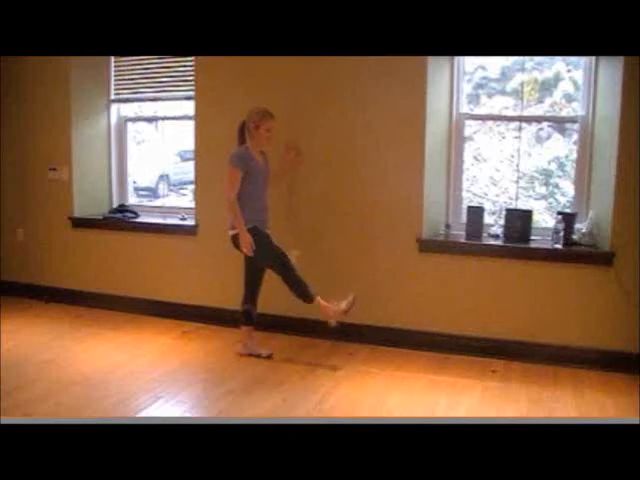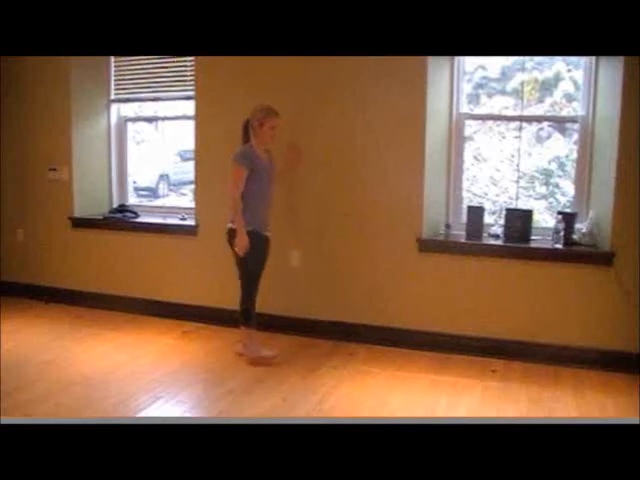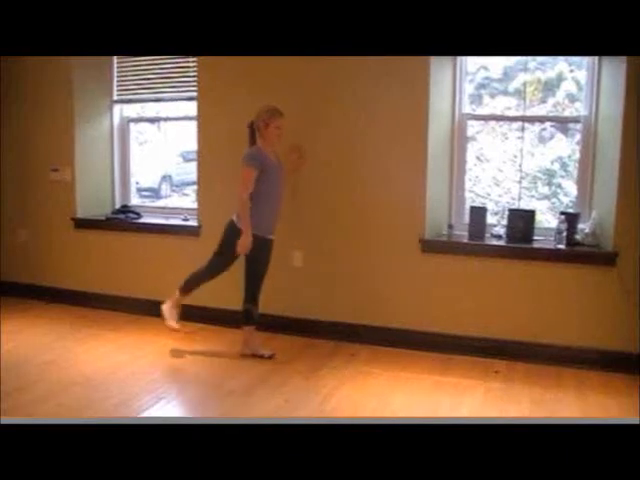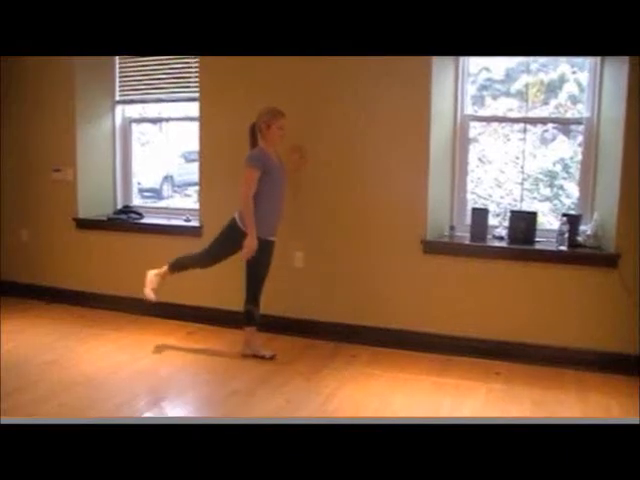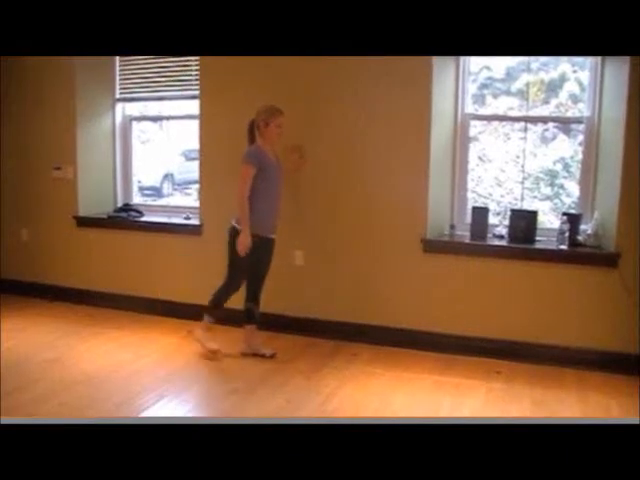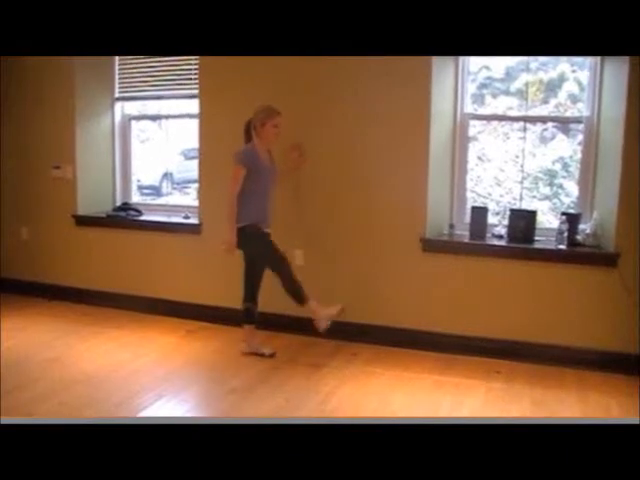
dt=0.2s
person 1, frame 1
left shoulder: (262, 156)
right shoulder: (239, 156)
right elbow: (231, 197)
left wrist: (286, 166)
right wrist: (242, 232)
left hip: (259, 229)
right hip: (246, 230)
left knee: (253, 287)
right knee: (283, 265)
left ankle: (247, 342)
right ankle: (327, 308)
person 1, frame 2
left shoulder: (268, 154)
right shoulder: (245, 154)
right elbow: (235, 195)
right wrist: (241, 231)
left hip: (261, 231)
right hip: (245, 230)
left knee: (250, 285)
right knee: (249, 284)
left ankle: (247, 341)
right ankle: (249, 342)
person 1, frame 3
left shoulder: (275, 156)
right shoulder: (254, 155)
right elbow: (244, 195)
left wrist: (291, 166)
right wrist: (246, 232)
left hip: (266, 234)
right hip: (245, 229)
left knee: (254, 288)
right knee: (213, 268)
left ankle: (250, 342)
right ankle: (173, 303)
person 1, frame 4
left shoulder: (276, 156)
right shoulder: (257, 156)
right elbow: (247, 197)
left wrist: (293, 165)
right wrist: (251, 234)
left hip: (267, 235)
right hip: (244, 227)
left knee: (255, 289)
right knee: (205, 258)
left ankle: (250, 342)
right ankle: (158, 274)
person 1, frame 5
left shoulder: (272, 154)
right shoulder: (253, 154)
right elbow: (242, 194)
left wrist: (292, 164)
right wrist: (245, 232)
left hip: (265, 232)
right hip: (247, 229)
left knee: (255, 287)
right knee: (234, 280)
left ankle: (251, 341)
right ankle: (204, 328)
person 1, frame 6
left shoulder: (267, 153)
right shoulder: (245, 154)
right elbow: (233, 194)
left wrist: (292, 165)
right wrist: (231, 230)
left hip: (259, 227)
right hip: (244, 226)
left knee: (253, 284)
right knee: (281, 264)
left ankle: (250, 340)
right ankle: (315, 311)
